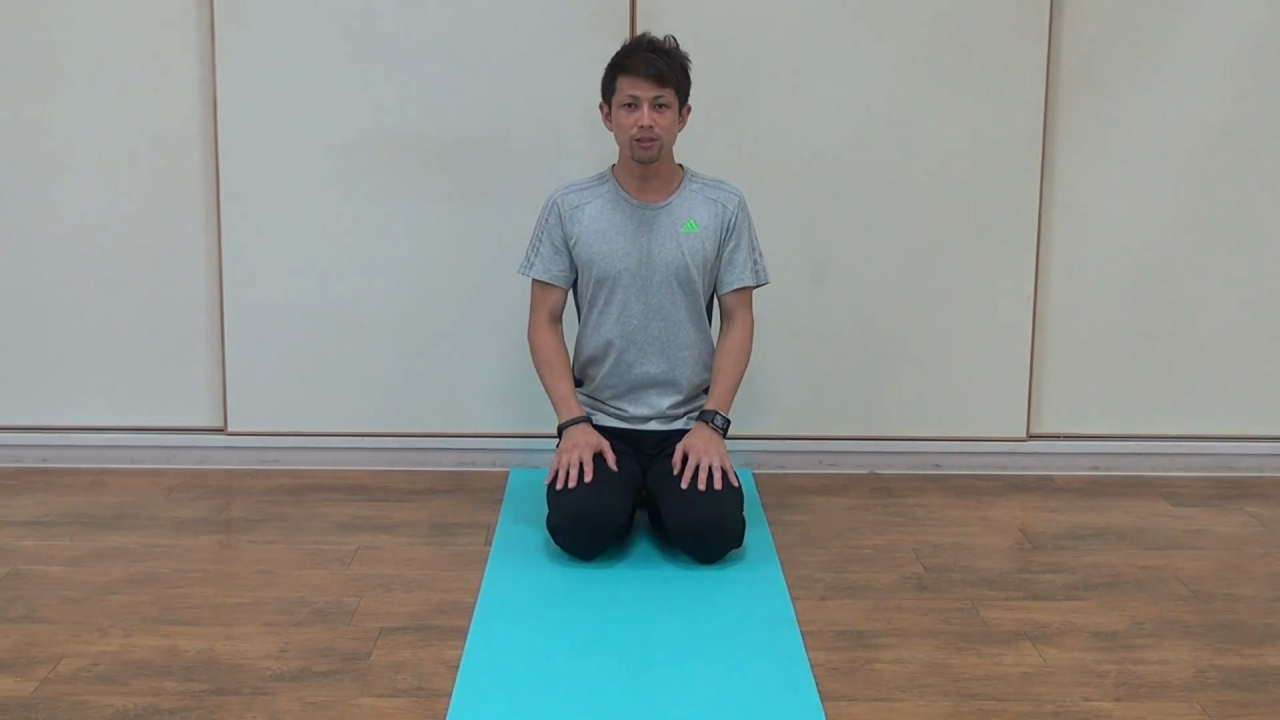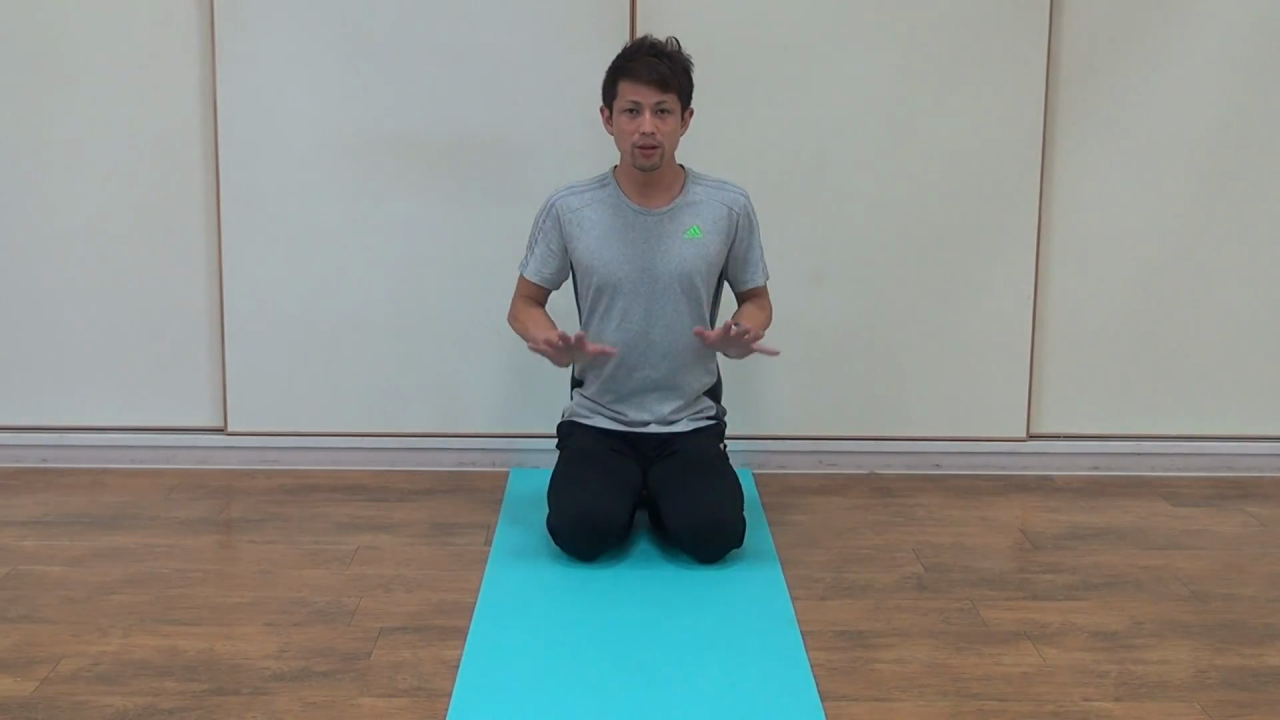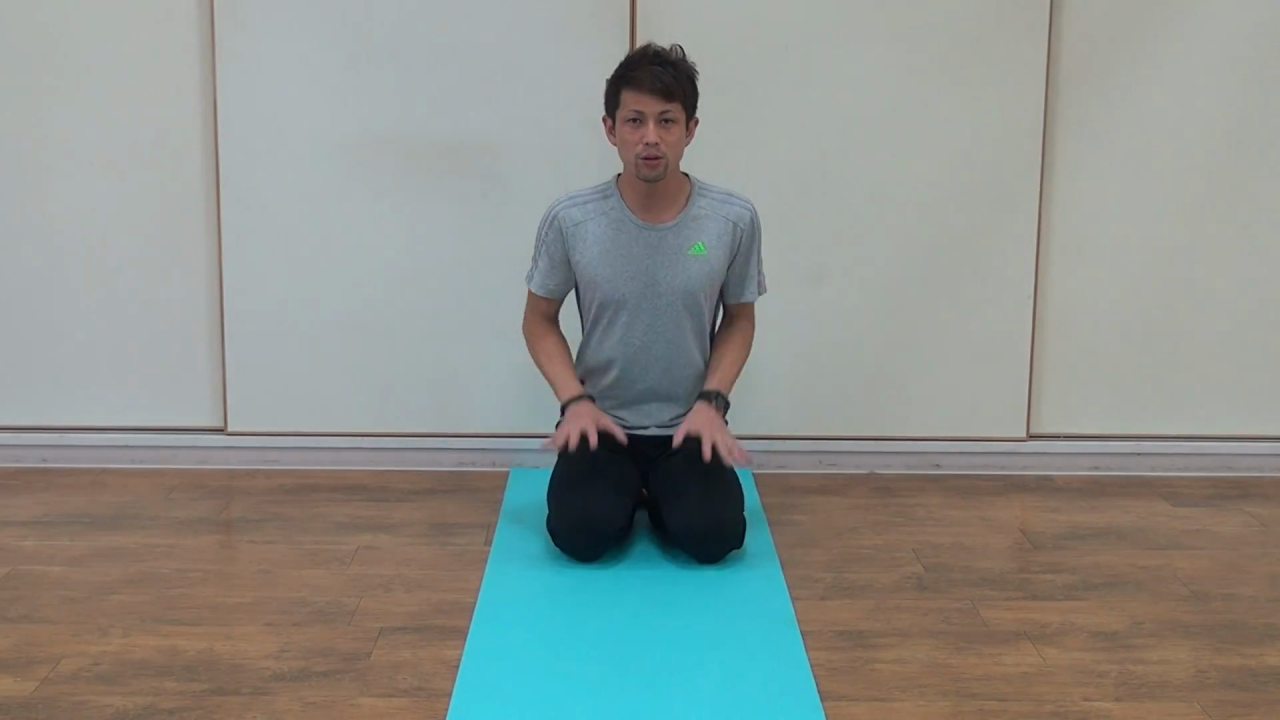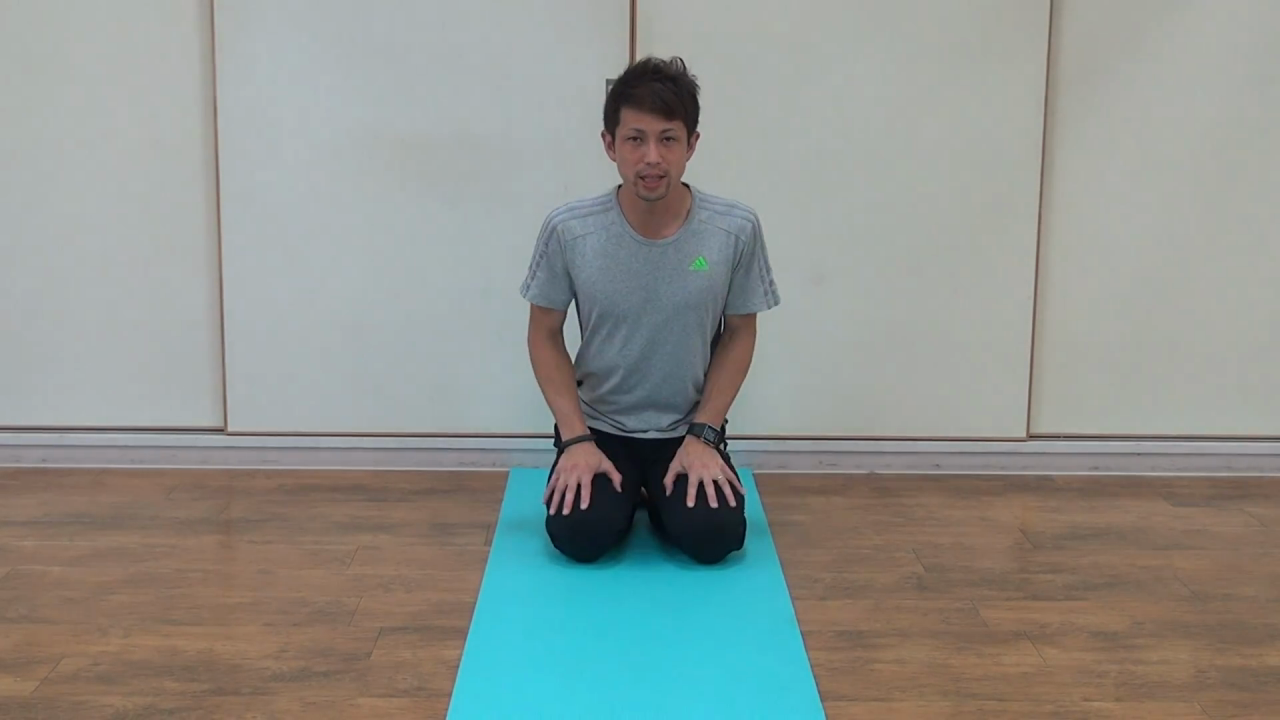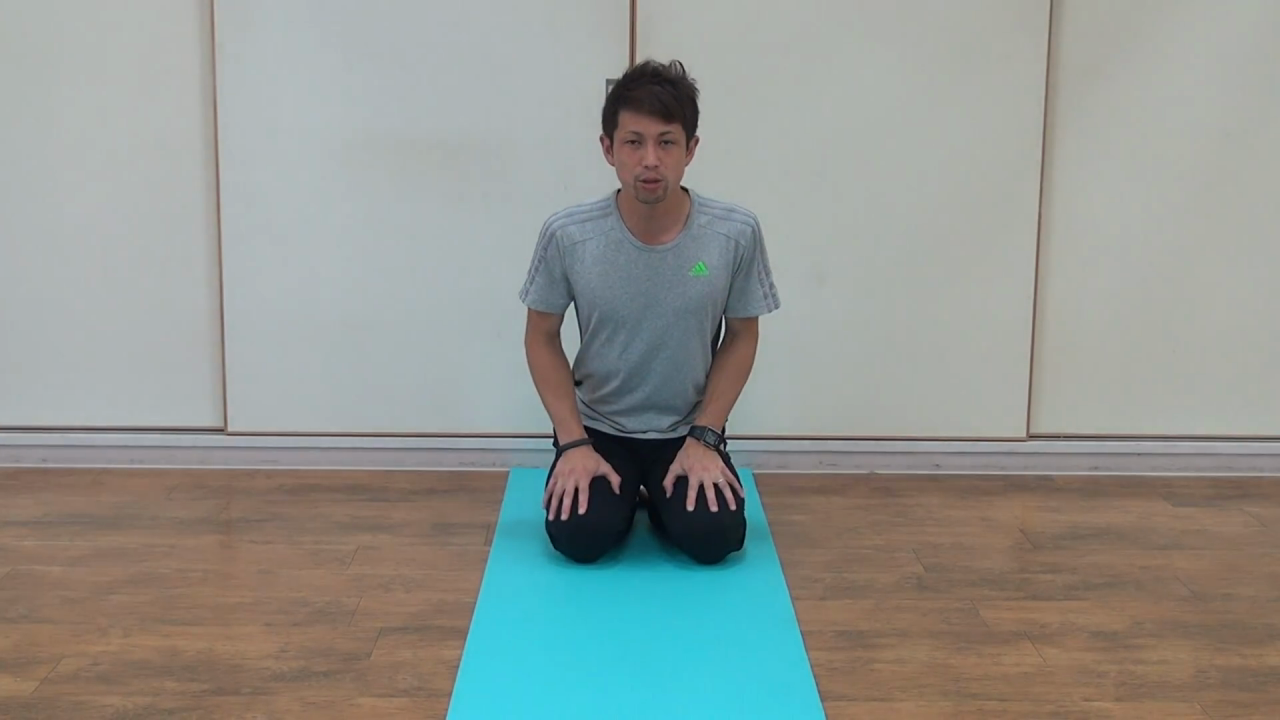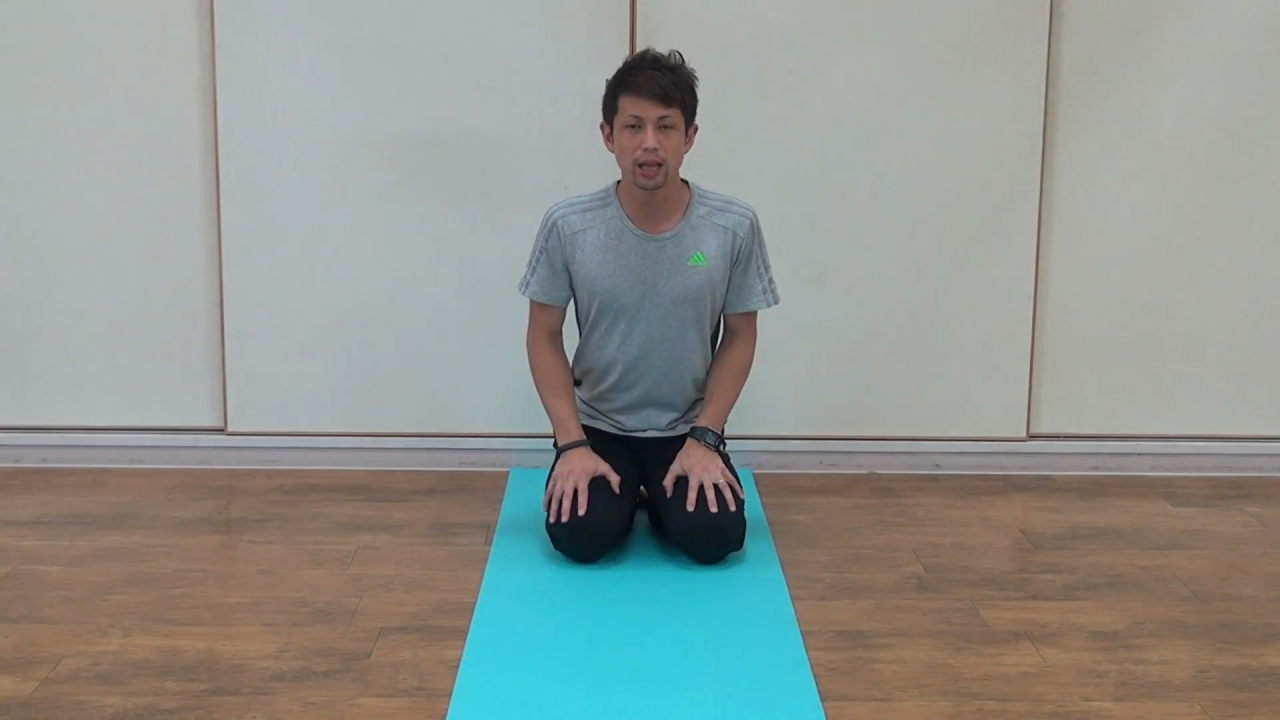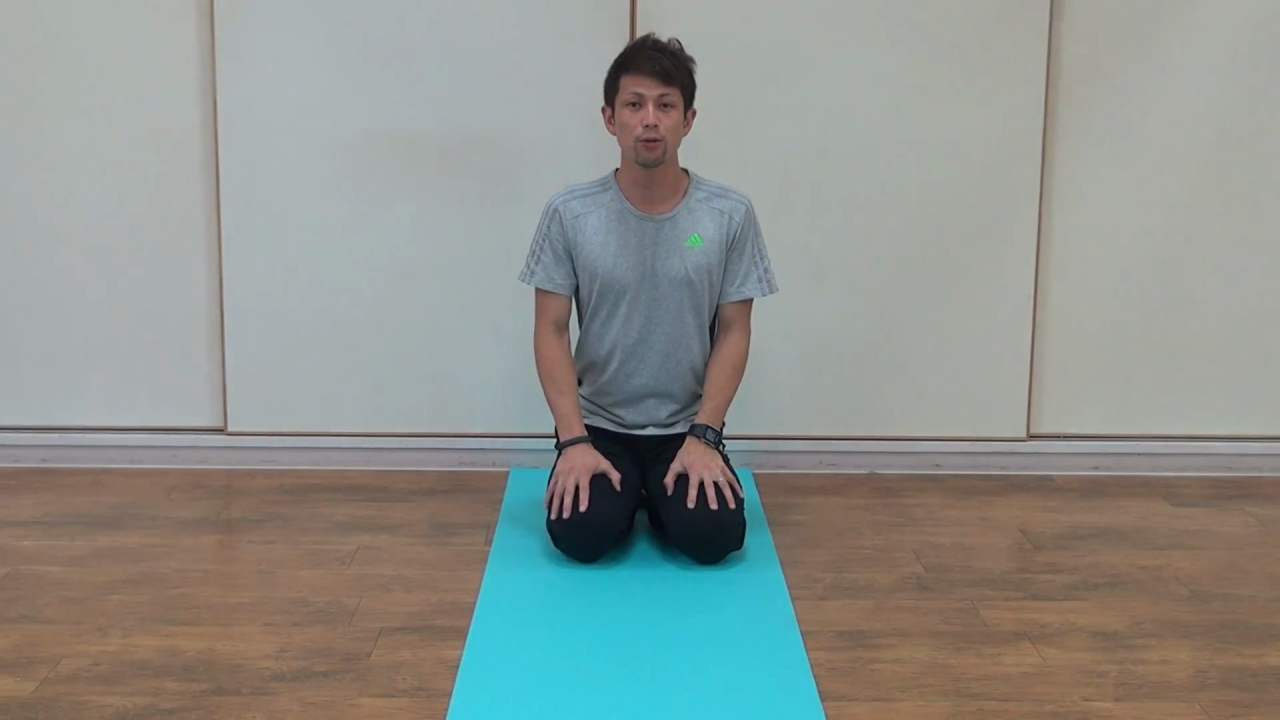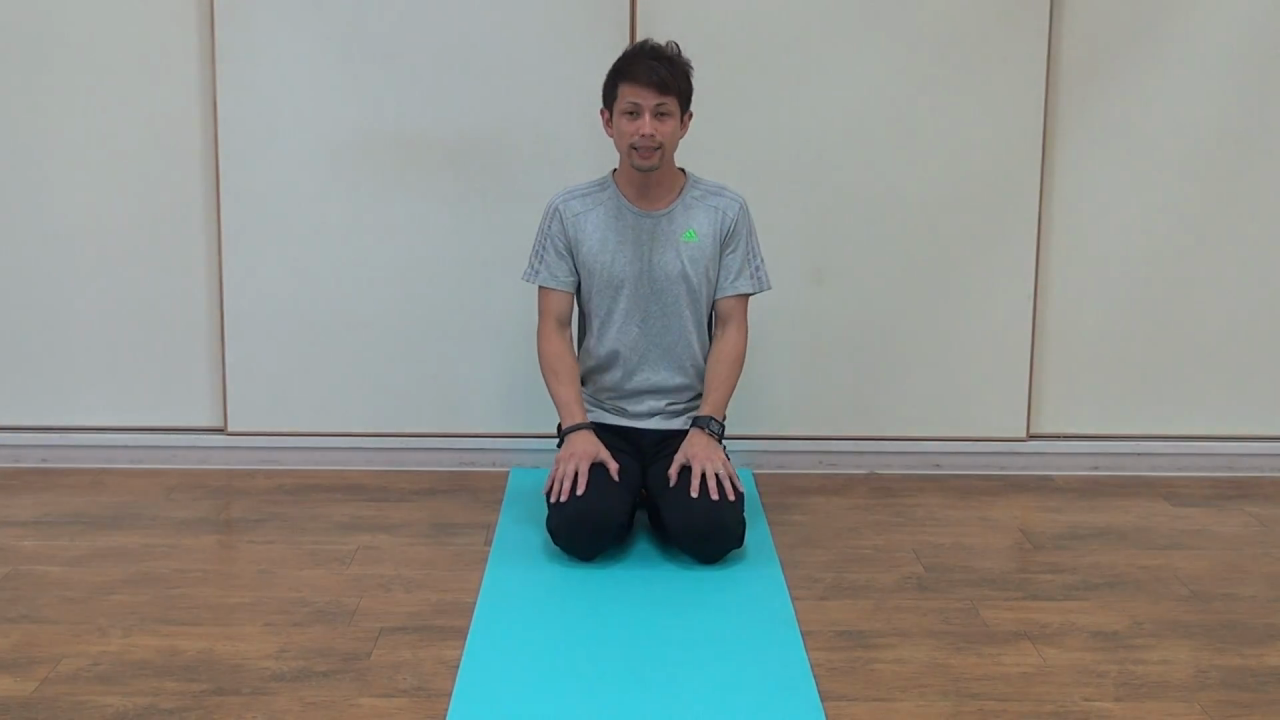
dt=0.3s
person 1, frame 1
left shoulder: (724, 207)
right shoulder: (568, 207)
left elbow: (738, 322)
right elbow: (544, 322)
left wrist: (712, 420)
right wrist: (573, 420)
left hip: (688, 424)
right hip: (600, 421)
left knee: (711, 534)
right knee: (581, 531)
left ankle: (658, 496)
right ankle: (626, 493)
person 1, frame 2
left shoulder: (729, 207)
right shoulder: (567, 209)
left elbow: (756, 299)
right elbow: (525, 305)
left wrist: (739, 336)
right wrist: (555, 344)
left hip: (691, 422)
right hip: (597, 420)
left knee: (712, 534)
right knee: (582, 531)
left ankle: (658, 493)
right ankle: (626, 492)
person 1, frame 3
left shoulder: (734, 218)
right shoulder: (568, 219)
left elbow: (739, 318)
right elbow: (539, 320)
left wrist: (712, 399)
right wrist: (574, 399)
left hip: (689, 421)
right hip: (601, 422)
left knee: (714, 536)
right knee: (580, 533)
left ankle: (660, 495)
right ankle: (624, 494)
person 1, frame 4
left shoulder: (736, 229)
right shoulder: (567, 230)
left elbow: (739, 334)
right elbow: (544, 336)
left wrist: (703, 434)
right wrist: (576, 437)
left hip: (689, 429)
right hip: (599, 426)
left knee: (712, 536)
right knee: (579, 534)
left ankle: (660, 497)
right ankle: (627, 496)
person 1, frame 5
left shoulder: (737, 233)
right shoulder: (566, 235)
left elbow: (741, 337)
right elbow: (541, 338)
left wrist: (704, 437)
right wrist: (572, 442)
left hip: (688, 429)
right hip: (599, 427)
left knee: (714, 538)
right knee: (578, 536)
left ankle: (659, 499)
right ankle: (624, 497)
person 1, frame 6
left shoulder: (735, 227)
right shoulder: (567, 226)
left elbow: (739, 336)
right elbow: (544, 337)
left wrist: (704, 438)
right wrist: (572, 443)
left hip: (688, 429)
right hip: (598, 426)
left knee: (713, 537)
right knee: (581, 535)
left ankle: (660, 497)
right ankle: (625, 497)
person 1, frame 7
left shoulder: (731, 214)
right shoulder: (568, 213)
left elbow: (733, 332)
right elbow: (551, 331)
left wrist: (703, 436)
right wrist: (575, 439)
left hip: (686, 426)
right hip: (598, 424)
left knee: (712, 536)
right knee: (581, 535)
left ankle: (659, 496)
right ankle: (626, 496)
person 1, frame 8
left shoulder: (725, 212)
right shoulder: (569, 212)
left elbow: (731, 325)
right elbow: (554, 327)
left wrist: (706, 427)
right wrist: (577, 429)
left hip: (686, 422)
right hip: (600, 419)
left knee: (713, 533)
right knee: (579, 529)
left ankle: (658, 494)
right ankle: (627, 494)
